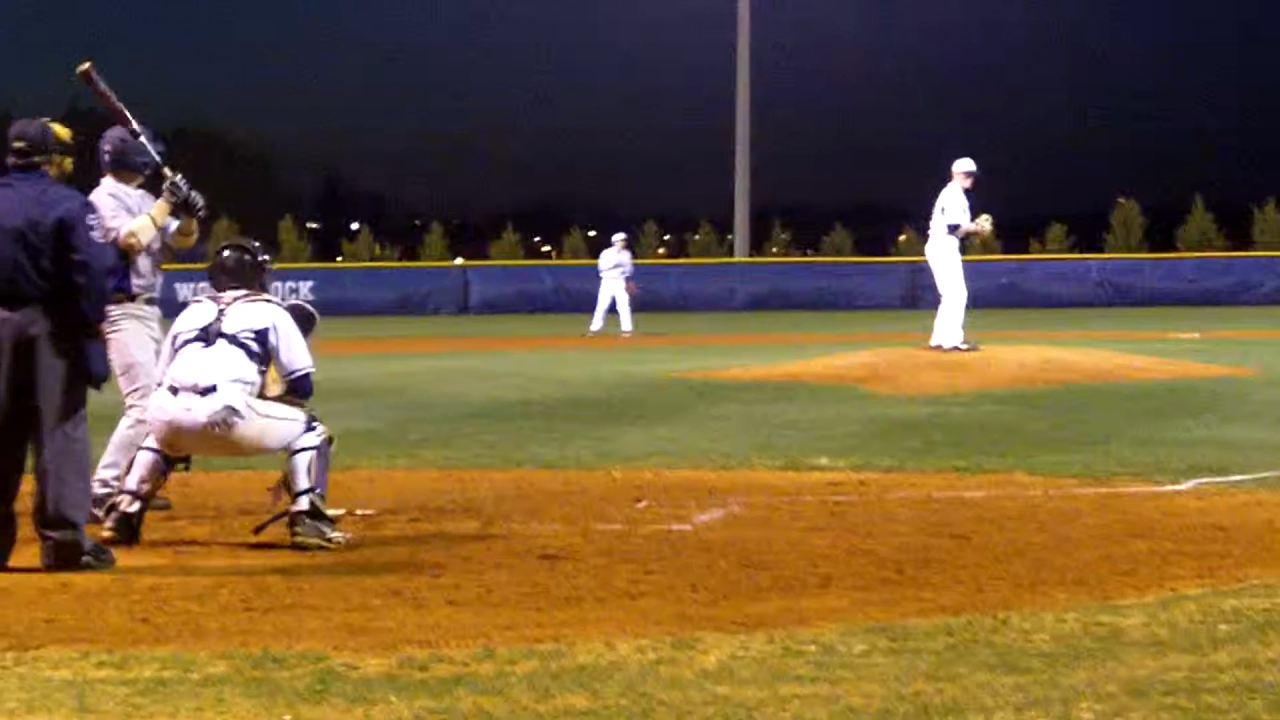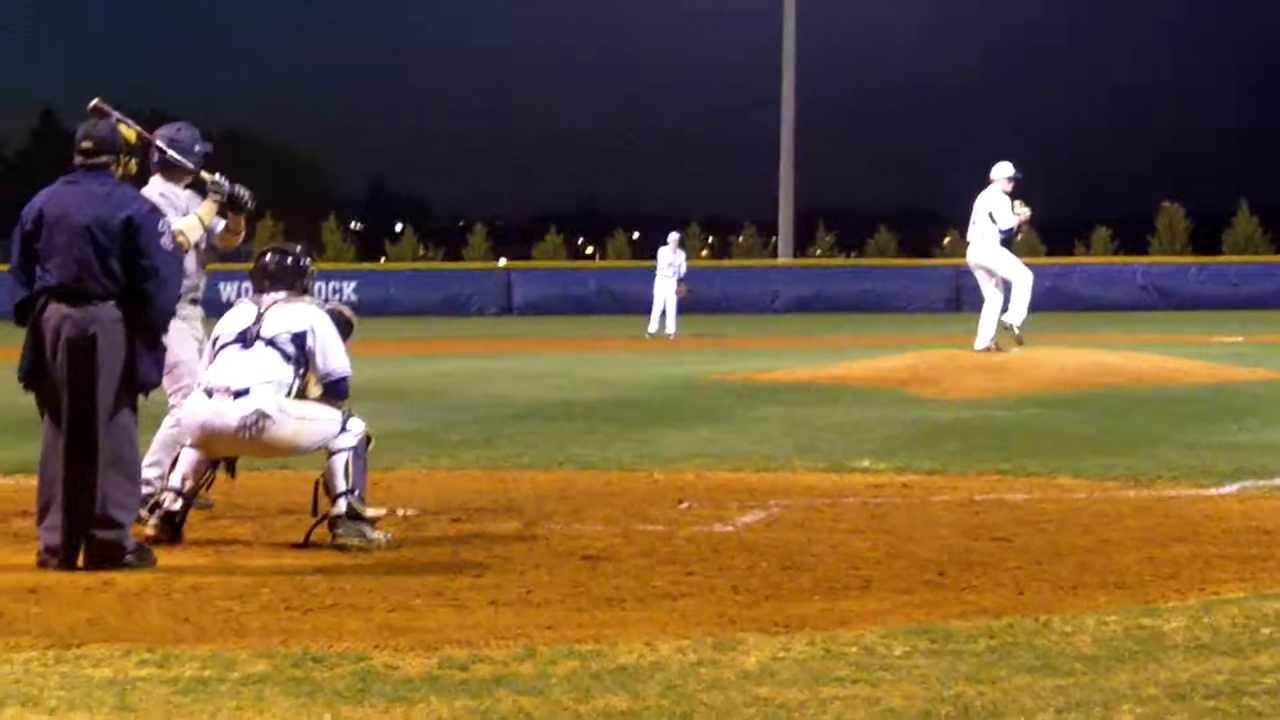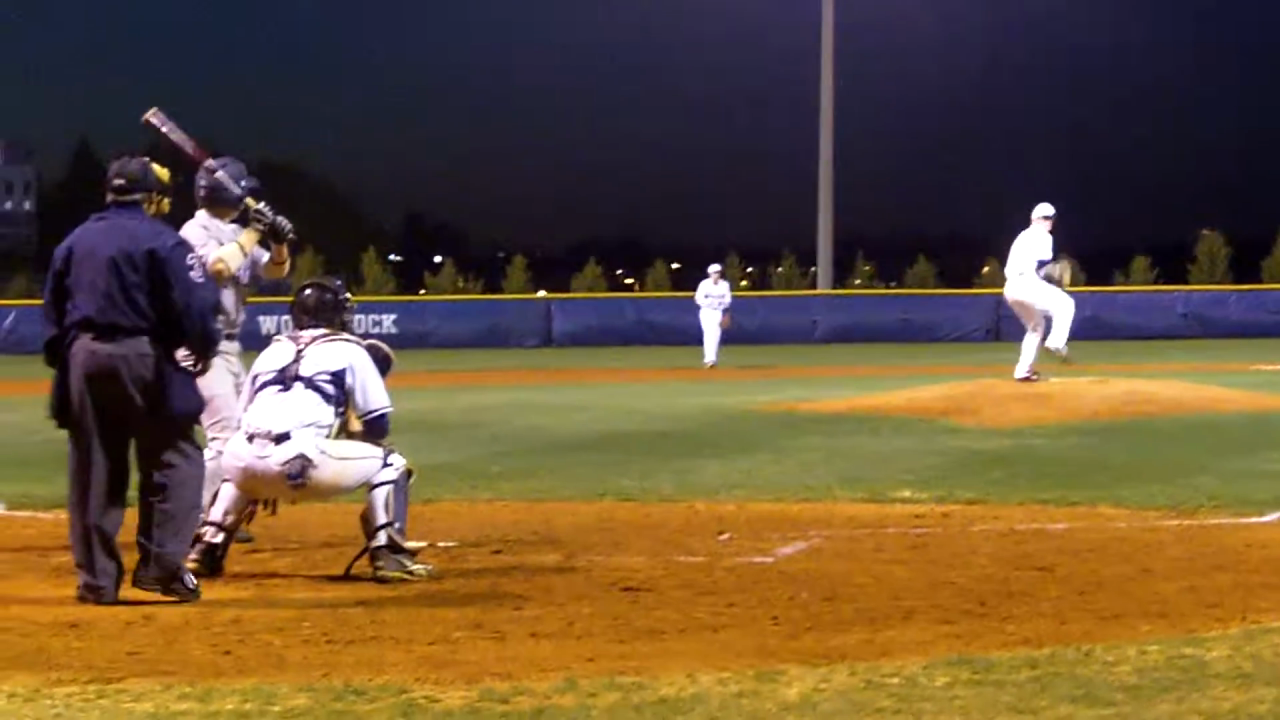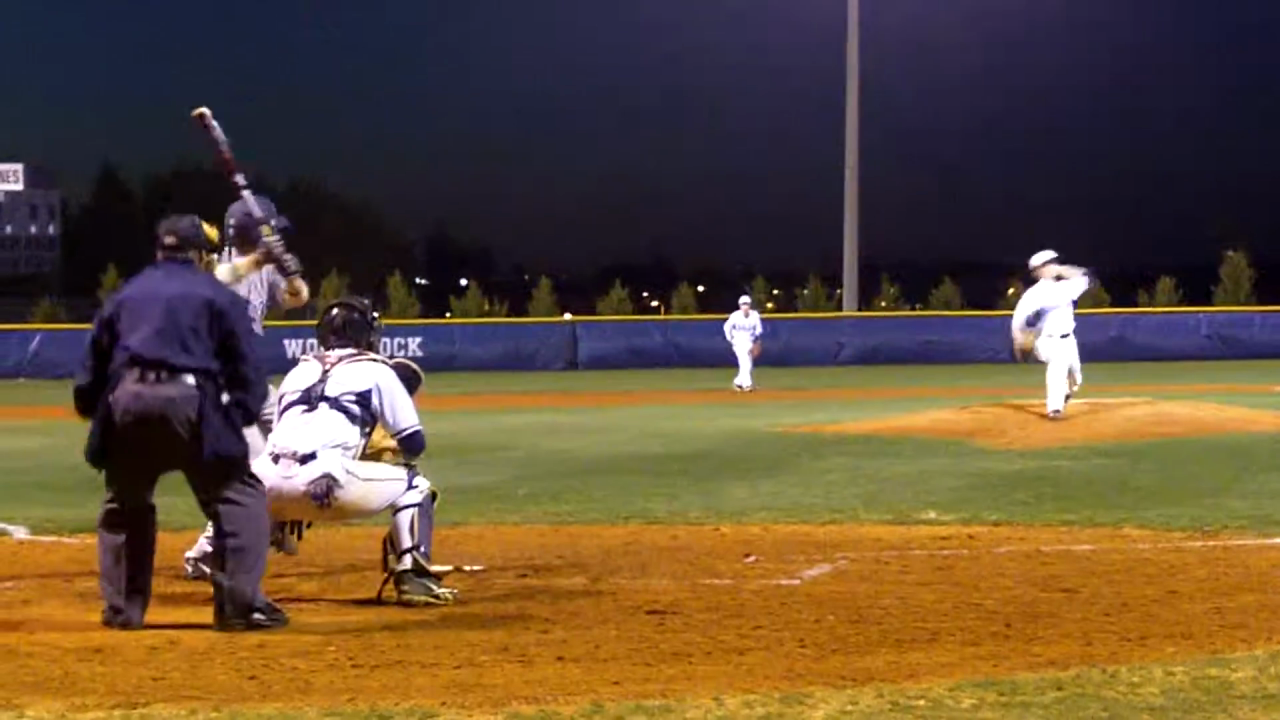
dt=0.4s
person 1, frame 1
right shoulder: (67, 204)
right elbow: (91, 273)
right wrist: (88, 323)
right hip: (51, 327)
right knee: (61, 432)
right ankle: (65, 542)
person 1, frame 2
left shoulder: (42, 203)
right shoulder: (134, 207)
left elbow: (19, 272)
right elbow: (160, 278)
left wrist: (33, 319)
right wrist: (152, 329)
left hip: (53, 322)
right hip: (111, 324)
left knee: (60, 433)
right knee: (112, 432)
left ankle: (57, 542)
right ankle: (108, 542)
person 1, frame 3
left shoulder: (74, 241)
right shoulder: (162, 241)
left elbow: (53, 312)
right elbow: (194, 307)
left wrist: (66, 361)
right wrist: (203, 349)
left hip: (83, 358)
right hip: (142, 357)
left knee: (93, 469)
right knee: (174, 459)
left ankle: (97, 578)
right ankle: (163, 564)
person 1, frame 4
left shoulder: (127, 293)
right shoulder: (217, 294)
left elbow: (93, 366)
right elbow: (246, 367)
left wrist: (98, 411)
right wrist: (237, 417)
left hip: (128, 399)
right hip: (188, 401)
left knee: (125, 504)
right knee: (238, 498)
left ankle: (121, 606)
right ankle: (240, 603)
person 2, frame 1
left shoulder: (142, 198)
right shoulder: (104, 198)
left elbow: (182, 240)
right elbow: (132, 241)
left wrist: (189, 214)
right wrist: (165, 202)
left hip: (148, 310)
right hip: (123, 313)
right knee: (144, 403)
right ankle: (100, 494)
person 2, frame 2
left shoulder: (189, 198)
right shoulder: (153, 197)
left elbow: (228, 239)
right elbow: (180, 238)
left wrist: (236, 211)
right wrist: (212, 202)
left hip: (190, 311)
right knee: (187, 403)
right ankle: (143, 492)
person 2, frame 3
left shoulder: (234, 232)
right shoulder: (196, 231)
left elbow: (275, 271)
right elbow: (221, 267)
left wrist: (278, 241)
right wrist: (253, 232)
left hip: (228, 346)
left knee: (238, 433)
right knee: (225, 436)
person 2, frame 4
left shoulder: (266, 268)
right shoulder: (218, 264)
left elbow: (296, 298)
left wrist: (290, 272)
right wrist: (257, 260)
left ankle: (268, 524)
right ankle: (205, 554)
person 3, frame 1
left shoulder: (191, 311)
right shoulder: (270, 311)
right elbow: (302, 387)
right wrist: (275, 399)
left hip: (167, 413)
right hip: (220, 413)
left knee: (163, 436)
right knee: (308, 430)
left ankle: (123, 517)
right ankle: (308, 520)
person 3, frame 2
left shoulder: (233, 313)
right shoulder: (310, 313)
right elbow: (338, 390)
right wrist: (311, 399)
left hip: (199, 416)
right hip: (256, 417)
right knee: (348, 428)
left ankle: (166, 515)
right ankle: (348, 521)
person 3, frame 3
left shoulder: (271, 350)
right shoulder: (349, 350)
right elbow: (378, 428)
right wrist: (353, 433)
left hip: (244, 460)
right hip: (299, 461)
right knee: (388, 463)
left ankle: (206, 550)
right ankle: (388, 553)
person 3, frame 4
left shoulder: (299, 370)
right shoulder: (377, 370)
right elbow: (412, 445)
left hip: (273, 480)
right hip: (322, 479)
right knee: (413, 485)
right ankle: (411, 578)
person 4, frame 1
left shoulder: (952, 194)
right shoulder: (954, 194)
right elbow: (953, 227)
left wrist: (972, 227)
right wrist: (973, 228)
left hip: (942, 247)
right hip: (944, 247)
left knee: (950, 295)
right knee: (957, 294)
left ankle: (939, 339)
right ankle: (952, 340)
person 4, frame 2
left shoulder: (985, 196)
right shoulder: (1000, 198)
right elbow: (1006, 231)
left wrist: (1015, 218)
right wrist: (1019, 219)
left hip: (976, 251)
right hip: (987, 249)
left knee: (994, 296)
right knee: (1023, 277)
left ankle: (984, 342)
right ankle: (1012, 320)
person 4, frame 3
left shoulder: (1024, 236)
right shoulder: (1042, 235)
right elbow: (1042, 263)
left hip: (1011, 288)
right hip: (1026, 284)
left knee: (1036, 327)
right knee: (1065, 304)
left ankle: (1023, 371)
right ankle: (1056, 344)
person 4, frame 4
left shoulder: (1064, 287)
right shoulder: (1031, 296)
left elbow: (1084, 278)
right elbow: (1018, 325)
left wrist: (1060, 269)
right wrist: (1022, 342)
left hip: (1067, 340)
right hip: (1047, 341)
left knee: (1074, 373)
right knee: (1060, 362)
left ankle: (1064, 391)
right ankle: (1055, 406)
